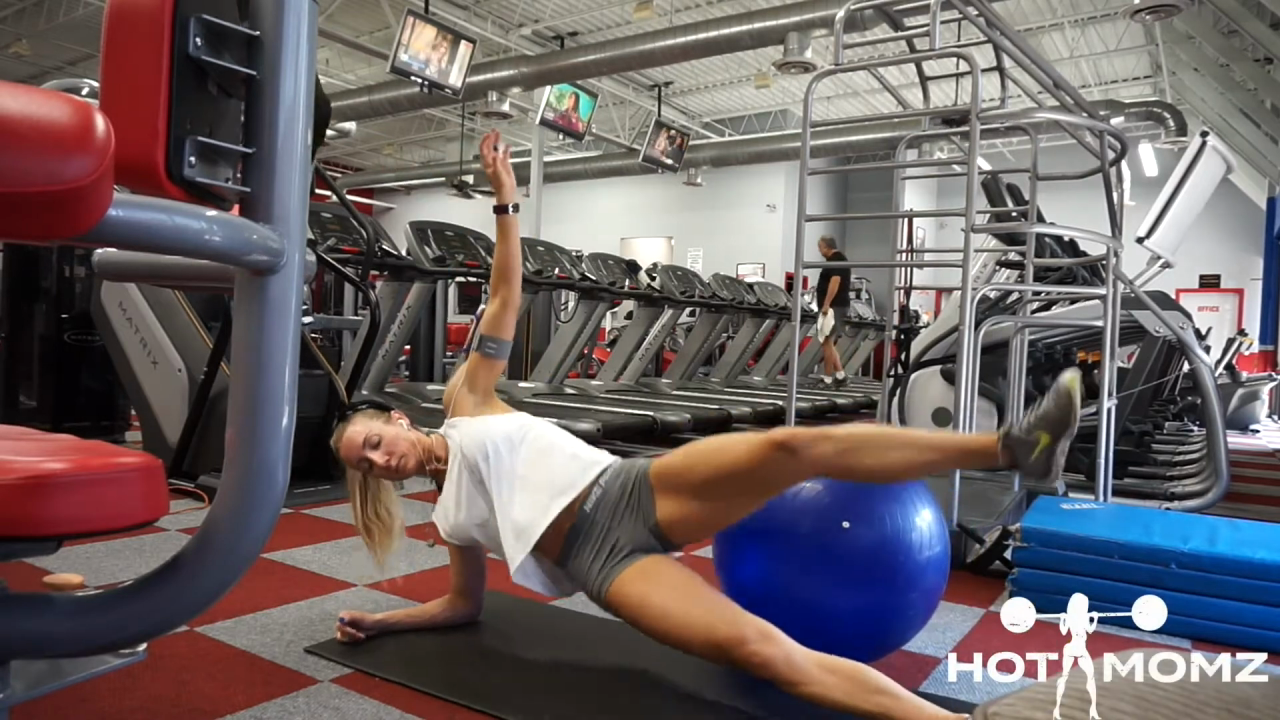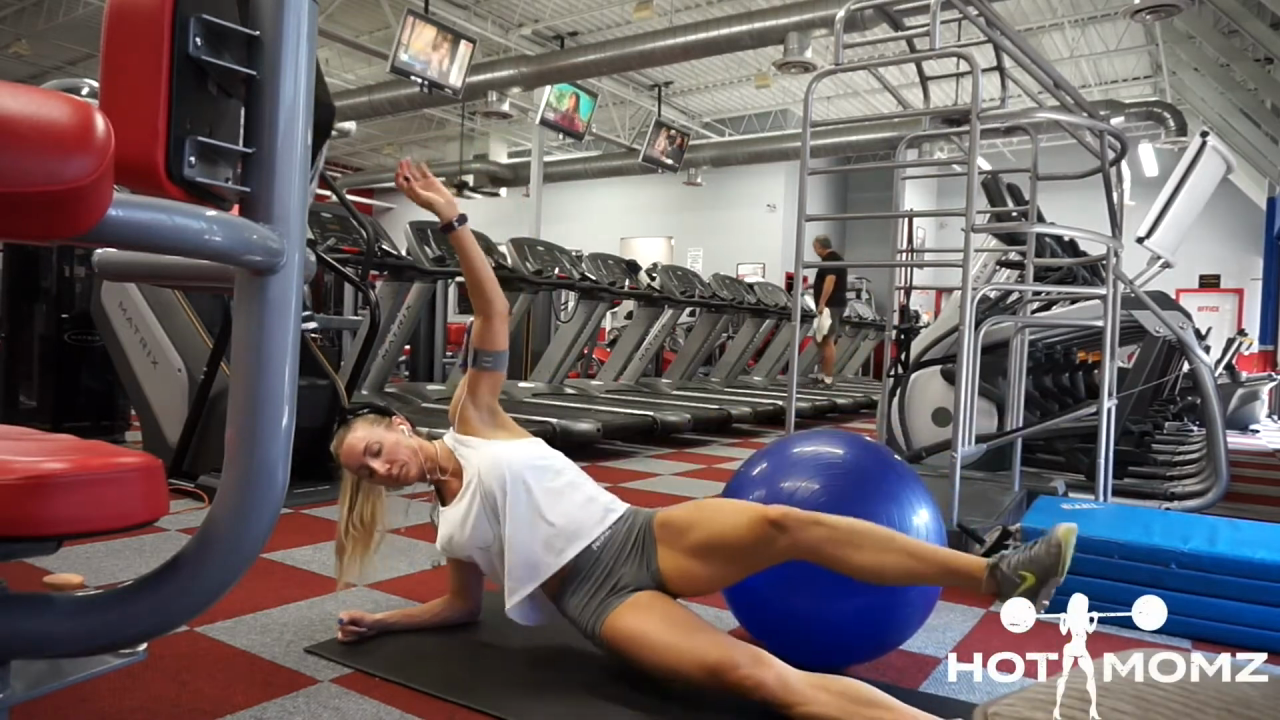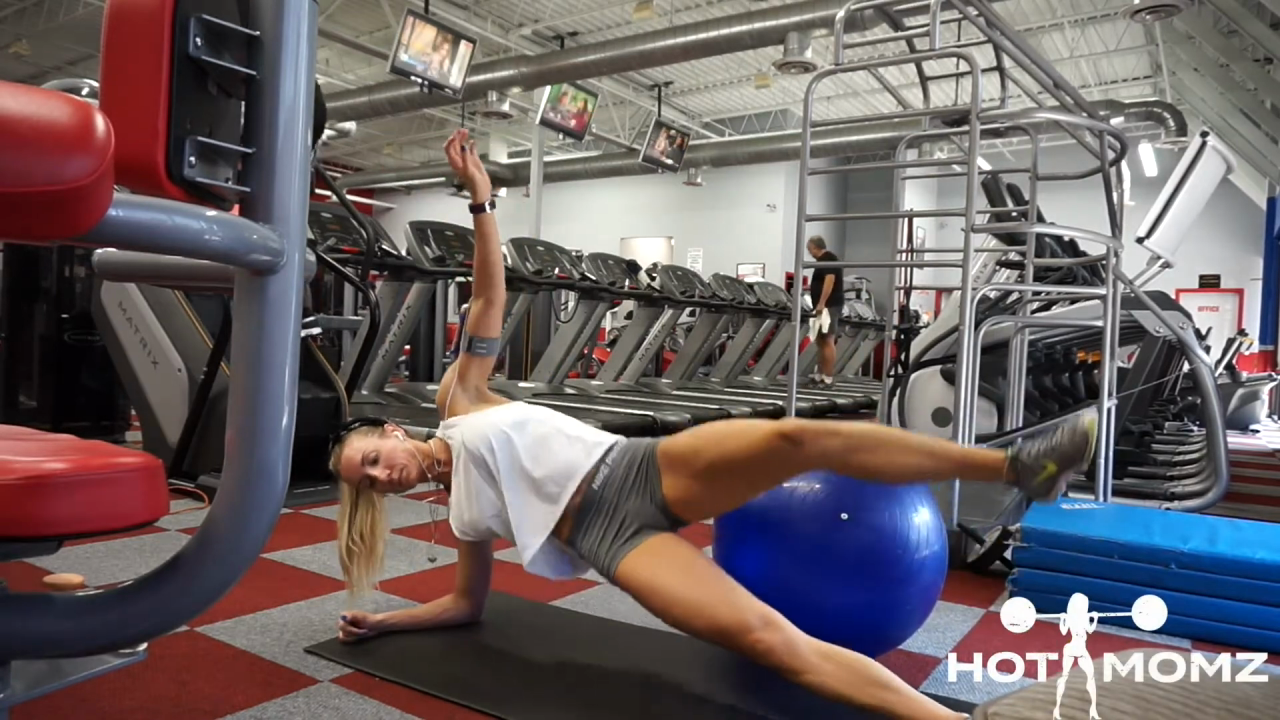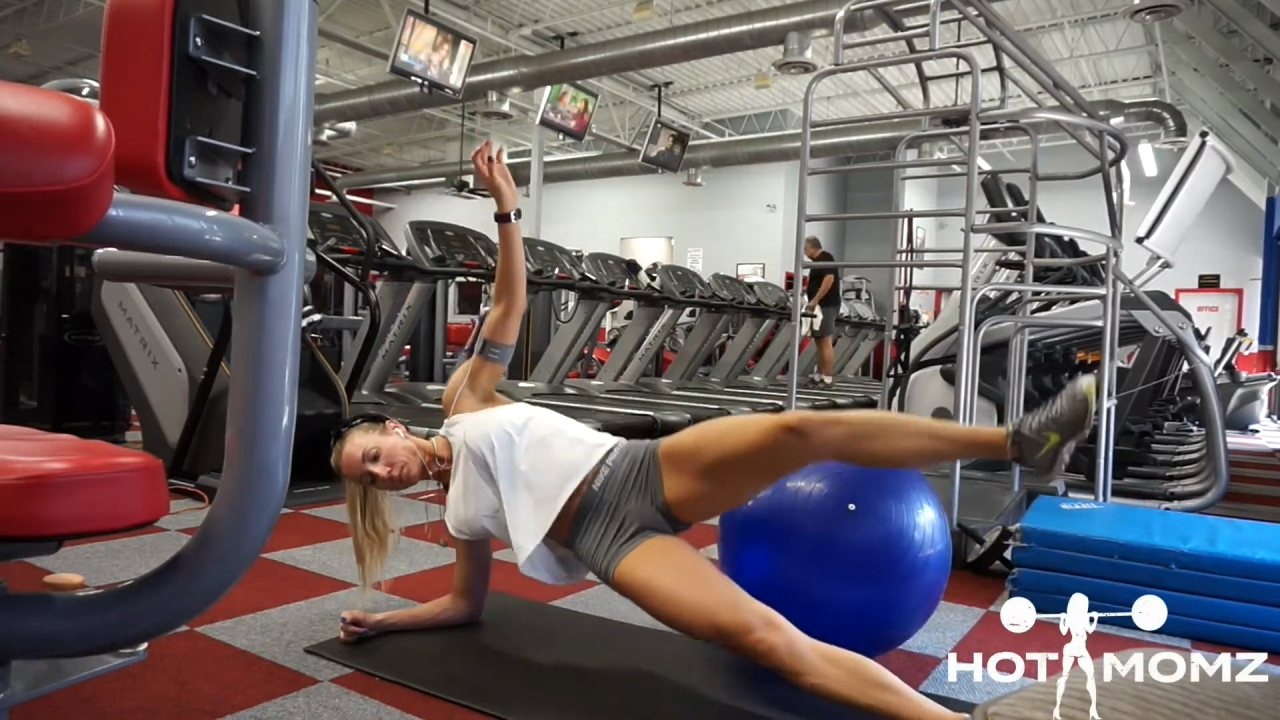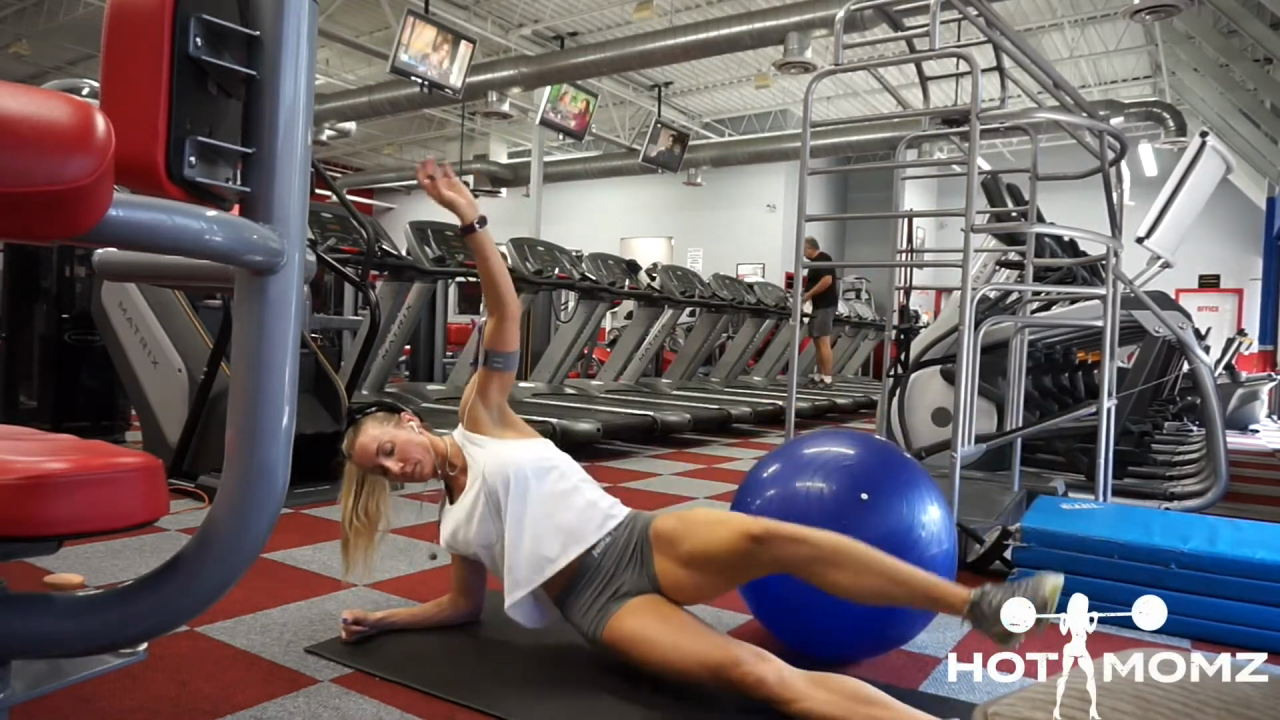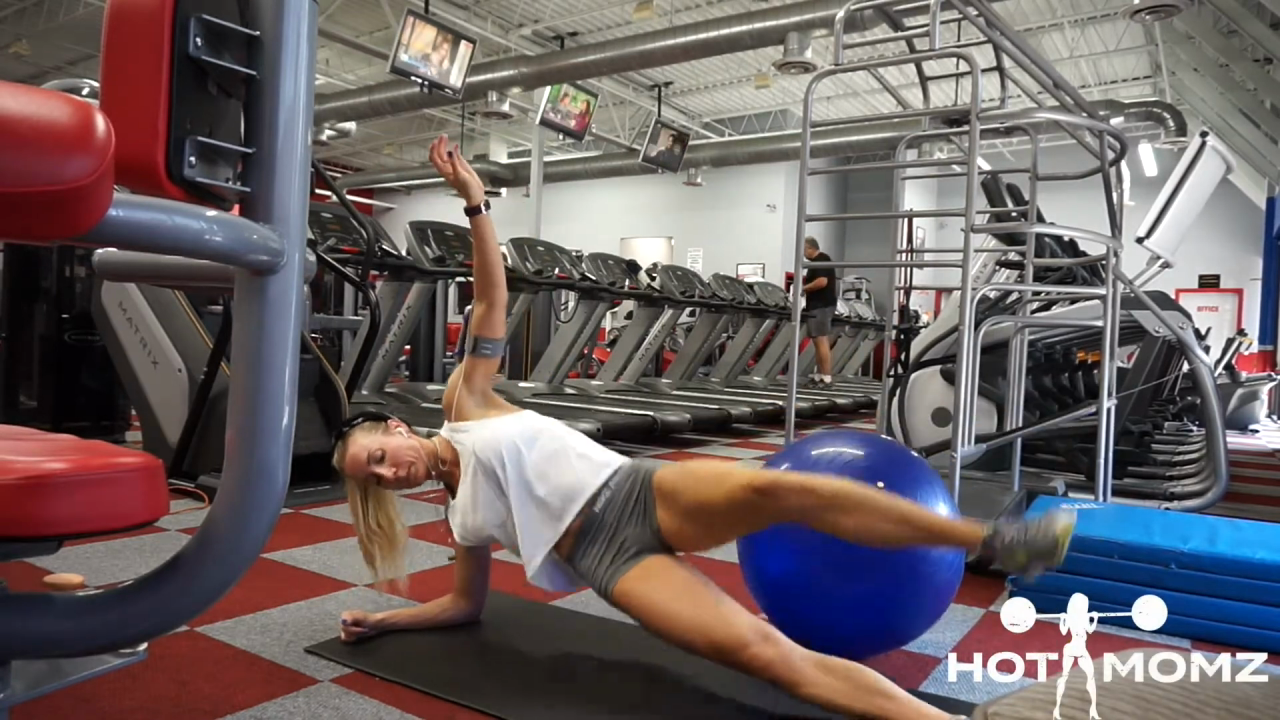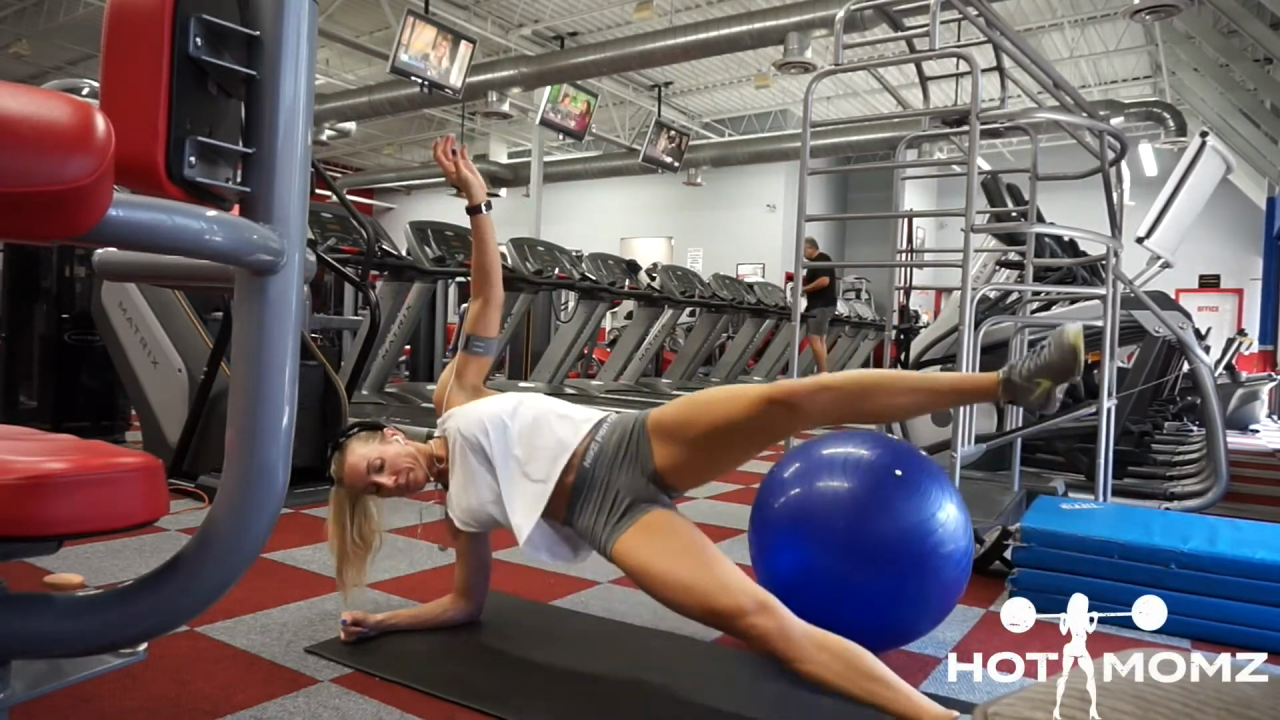
dt=0.3s
person 1, frame 1
left shoulder: (463, 402)
right shoulder: (450, 515)
left elbow: (507, 299)
right elbow: (464, 605)
left wrist: (505, 199)
right wrist: (377, 622)
left hip: (632, 496)
right hip: (603, 562)
left knee: (786, 447)
right knee: (760, 651)
left ankle: (1005, 445)
person 1, frame 2
left shoulder: (472, 420)
right shoulder: (449, 528)
left elbow: (493, 310)
right elbow: (461, 606)
left wrist: (451, 218)
right wrist: (377, 621)
left hip: (637, 535)
right hip: (601, 599)
left knee: (785, 524)
left ankle: (997, 574)
person 1, frame 3
left shoulder: (457, 396)
right shoulder: (463, 512)
left elbow: (491, 293)
right elbow: (468, 604)
left wrist: (479, 198)
right wrist: (381, 622)
left hip: (645, 470)
right hip: (619, 534)
left knee: (800, 439)
right knee: (767, 639)
left ankle: (1016, 464)
person 1, frame 4
left shoulder: (462, 398)
right shoulder: (459, 511)
left elbow: (511, 301)
right elbow: (466, 603)
left wrist: (505, 206)
right wrist: (379, 620)
left hip: (643, 470)
right hip: (613, 537)
left knee: (801, 431)
right knee: (769, 639)
left ankle: (1016, 438)
person 1, frame 5
left shoulder: (480, 415)
right shoulder: (454, 525)
left elbow: (506, 313)
right elbow: (464, 606)
left wrist: (470, 219)
right wrist: (380, 619)
left hip: (638, 540)
right hip: (604, 604)
left knee: (768, 538)
left ankle: (979, 603)
person 1, frame 6
left shoulder: (463, 403)
right shoulder: (461, 515)
left elbow: (492, 298)
right elbow: (465, 604)
left wrist: (474, 200)
right wrist: (380, 620)
left hip: (640, 493)
right hip: (613, 557)
left knee: (776, 489)
right knee: (762, 650)
left ankle: (993, 540)
person 1, frame 7
left shoulder: (454, 394)
right shoulder: (457, 506)
left elbow: (489, 294)
right elbow: (467, 603)
left wrist: (474, 199)
right wrist: (379, 621)
left hip: (630, 448)
right hip: (611, 514)
left knee: (792, 397)
right knee: (761, 619)
left ankle: (1003, 383)
